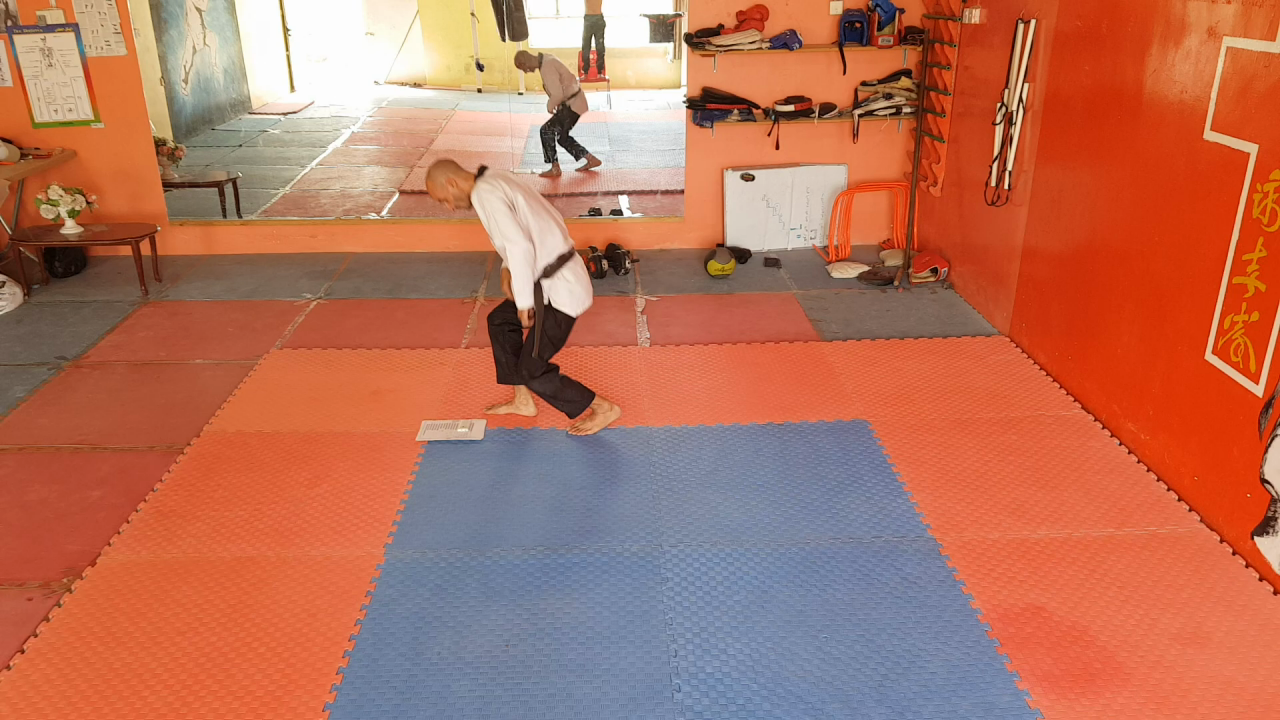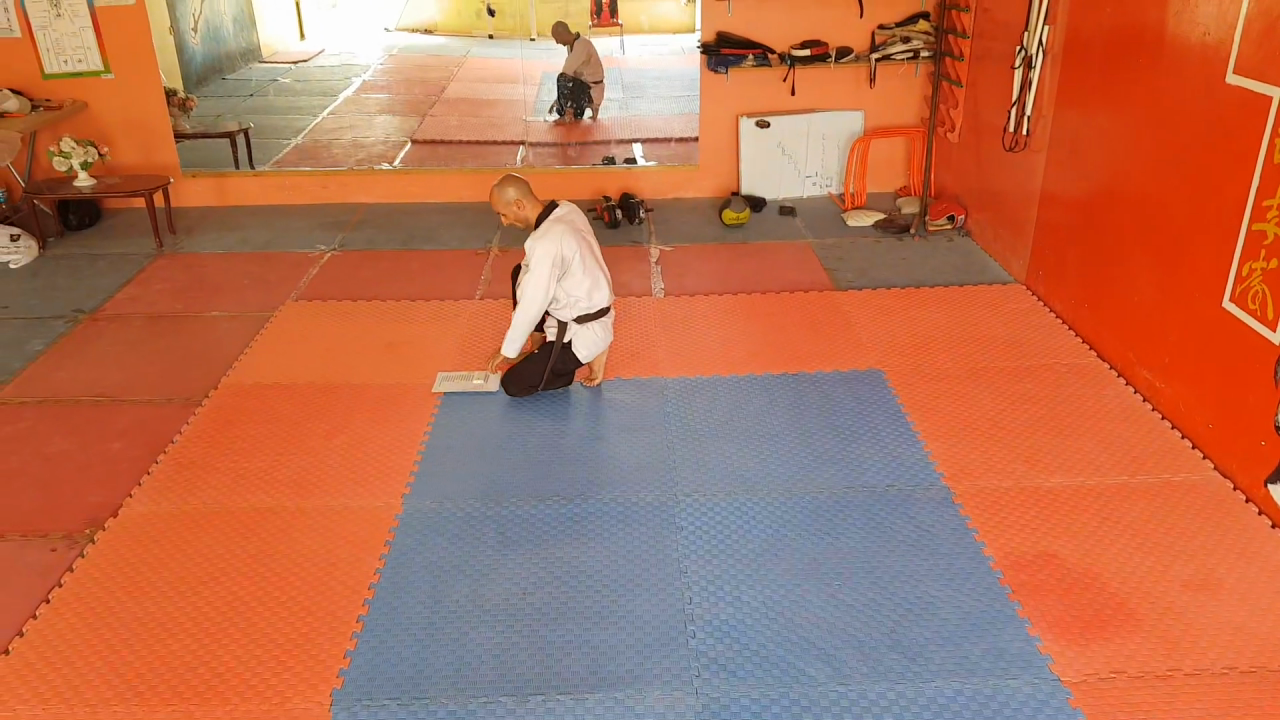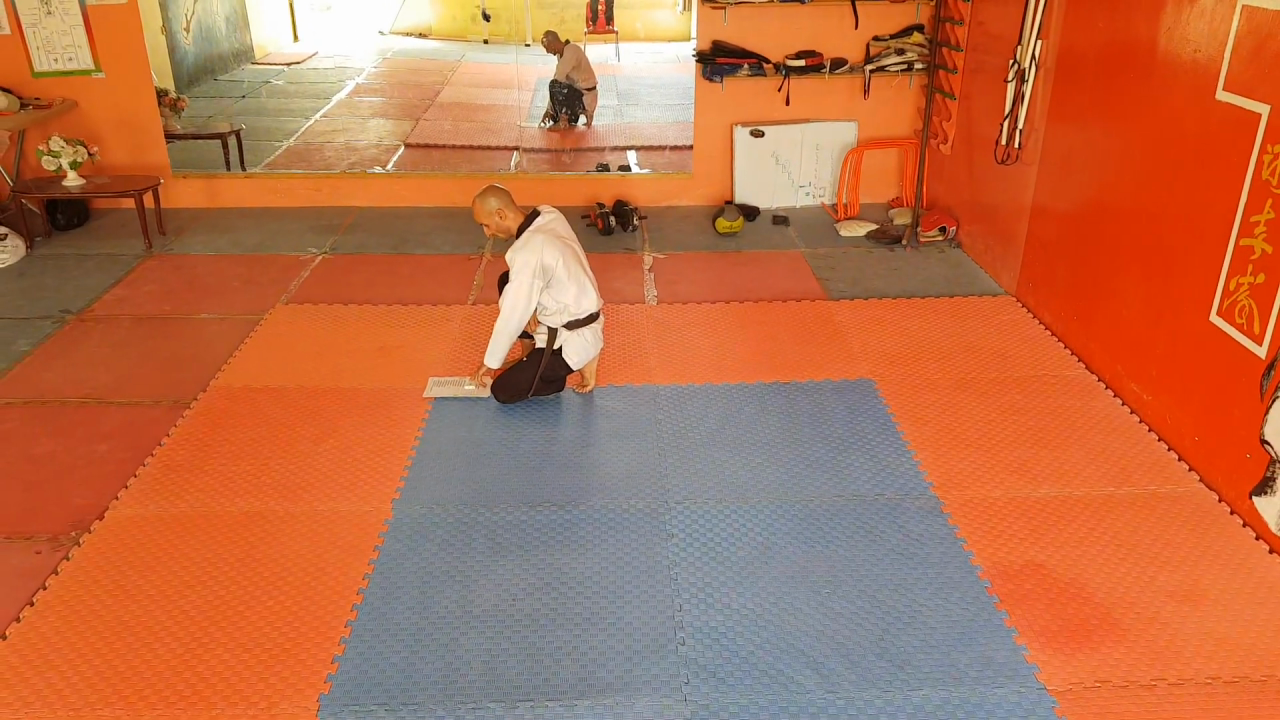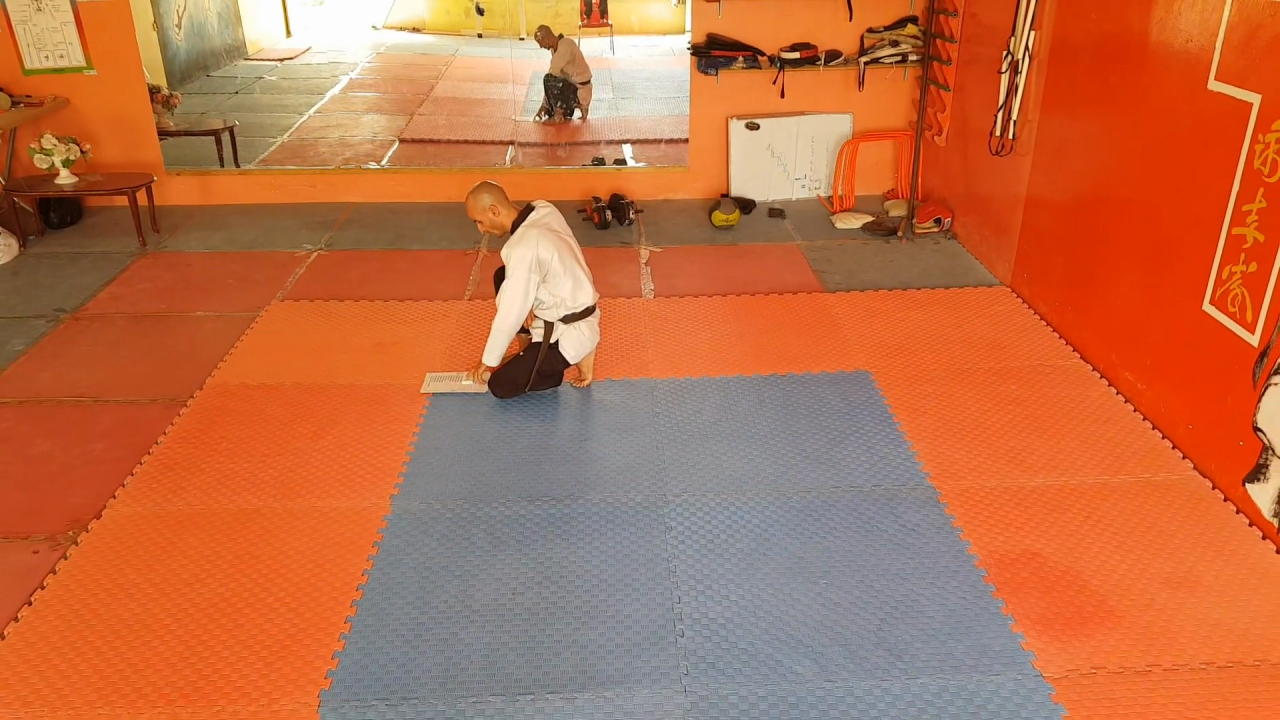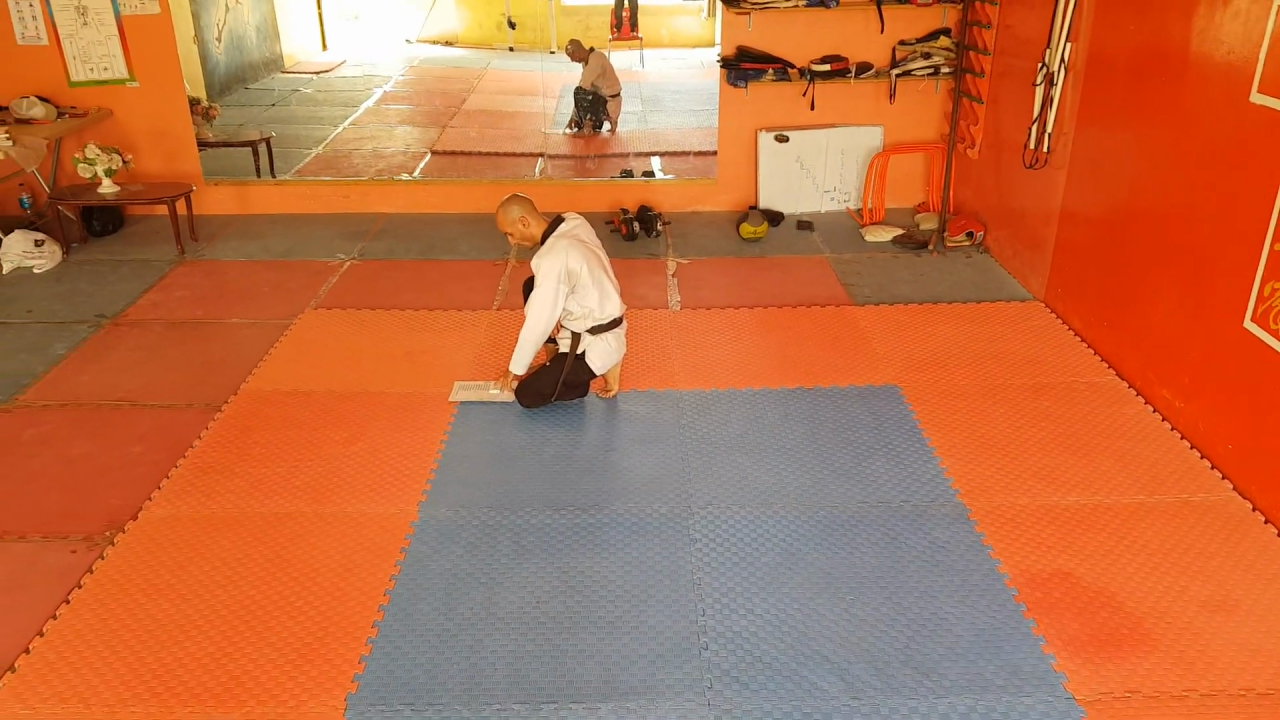
dt=1s
person 1, frame 1
left shoulder: (485, 194)
right shoulder: (496, 182)
left elbow: (520, 247)
left wrist: (524, 302)
right wrist: (509, 267)
left hip: (560, 288)
right hip: (559, 278)
left knee: (530, 370)
right knee: (499, 321)
left ankle: (600, 408)
right ankle: (523, 400)
person 1, frame 2
left shoulder: (546, 242)
right shoulder: (566, 209)
left elbow: (531, 307)
left wrist: (507, 351)
right wrist: (524, 283)
left hip: (583, 333)
right hip: (592, 309)
left knee: (513, 385)
right knee: (520, 274)
left ankle: (589, 355)
right ankle: (539, 350)
person 1, frame 3
left shoulder: (528, 252)
right shoulder: (548, 215)
left elbow: (512, 317)
left wrist: (490, 362)
right wrist: (528, 306)
left hip: (574, 339)
right hip: (578, 310)
left knee: (502, 391)
right knee: (508, 283)
left ankle: (578, 361)
right ankle: (530, 355)
person 1, frame 4
left shoulder: (523, 248)
right shoulder: (544, 209)
left elbow: (509, 315)
left wrist: (488, 361)
right wrist: (526, 302)
left hip: (570, 334)
right hip: (575, 306)
left knee: (500, 386)
right knee: (504, 278)
left ankle: (576, 355)
right ankle: (527, 350)
person 1, frame 5
left shoulder: (553, 258)
right shoulder: (574, 222)
left elbow: (537, 324)
left wrist: (514, 369)
right wrist: (553, 312)
left hip: (597, 344)
right hip: (602, 317)
left knee: (526, 395)
right knee: (532, 289)
left ankle: (602, 366)
right ankle: (555, 361)
